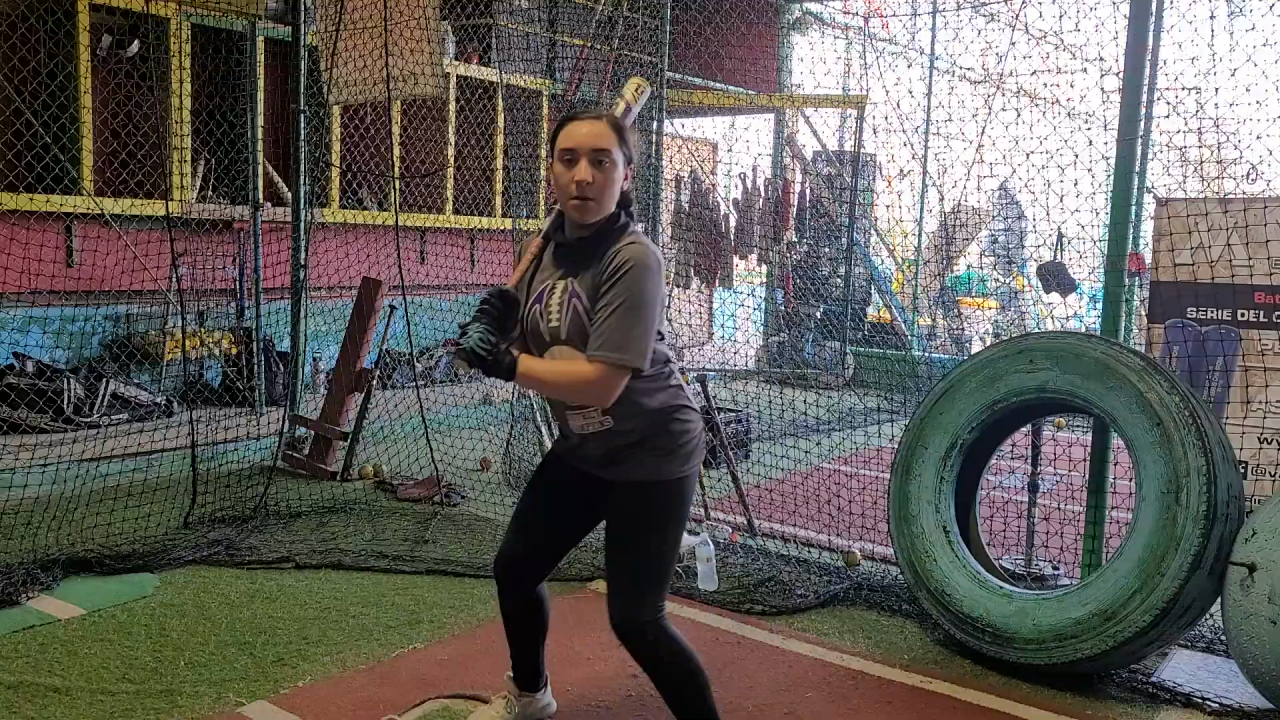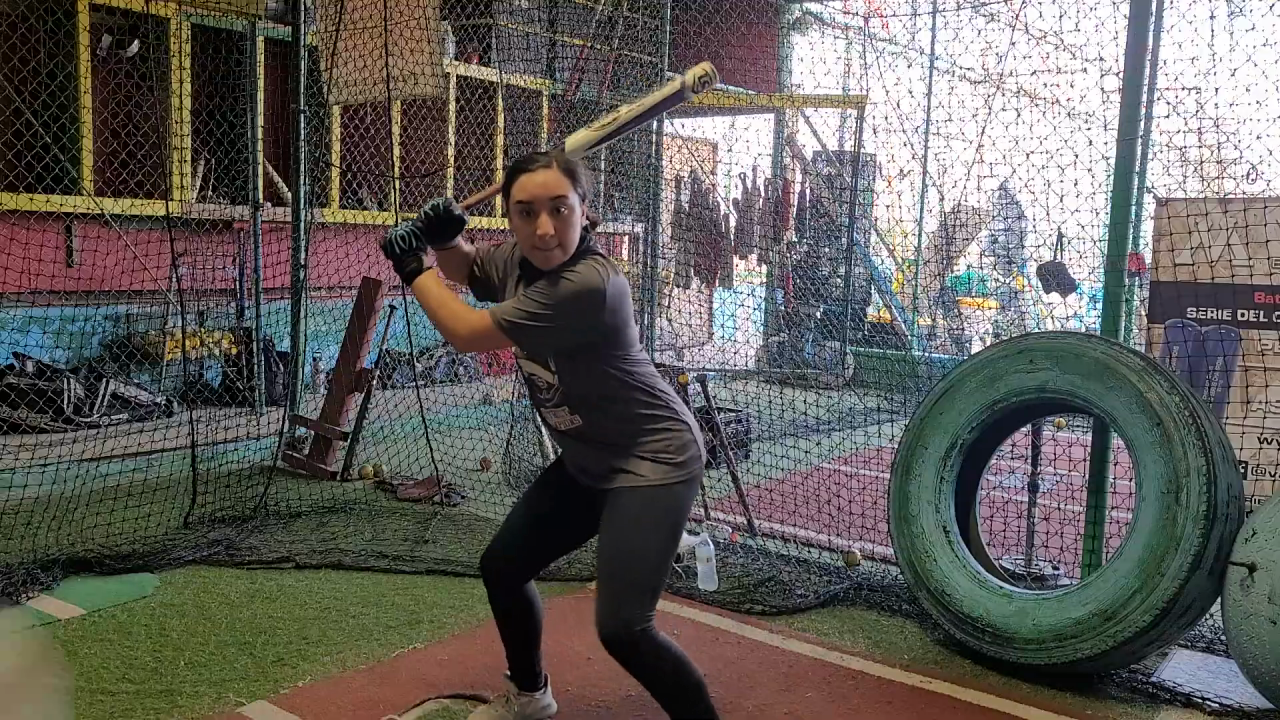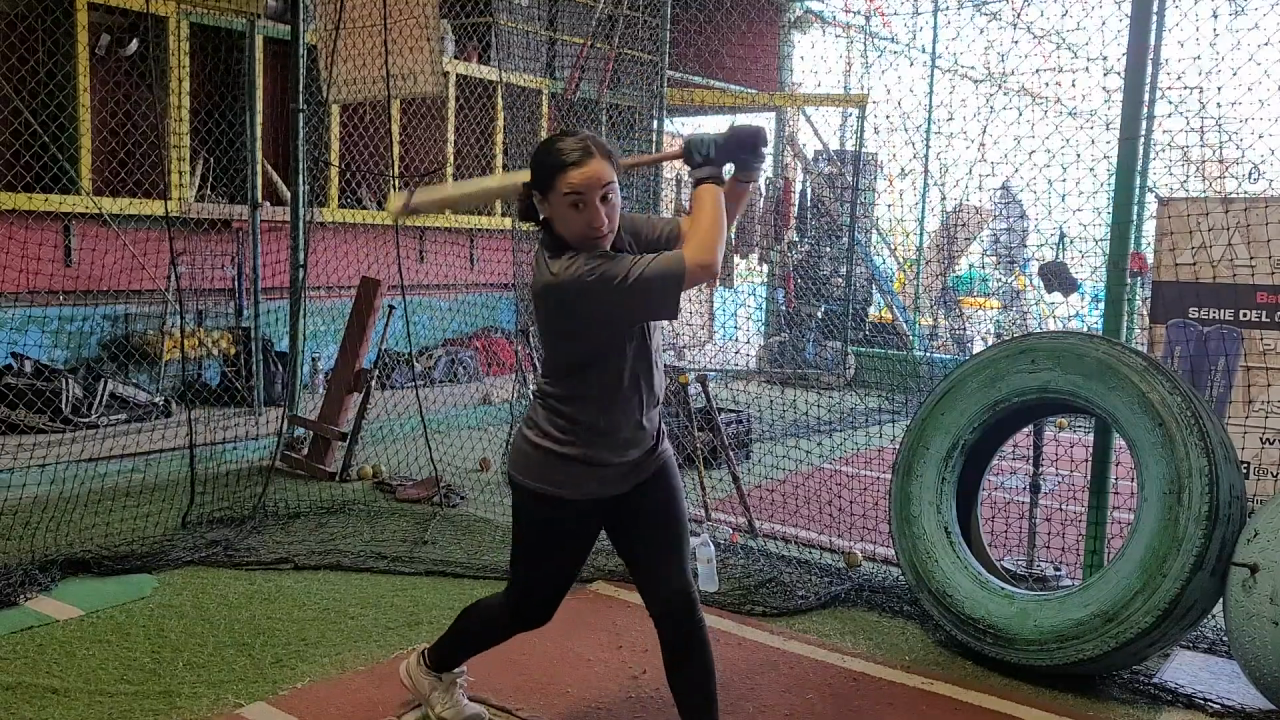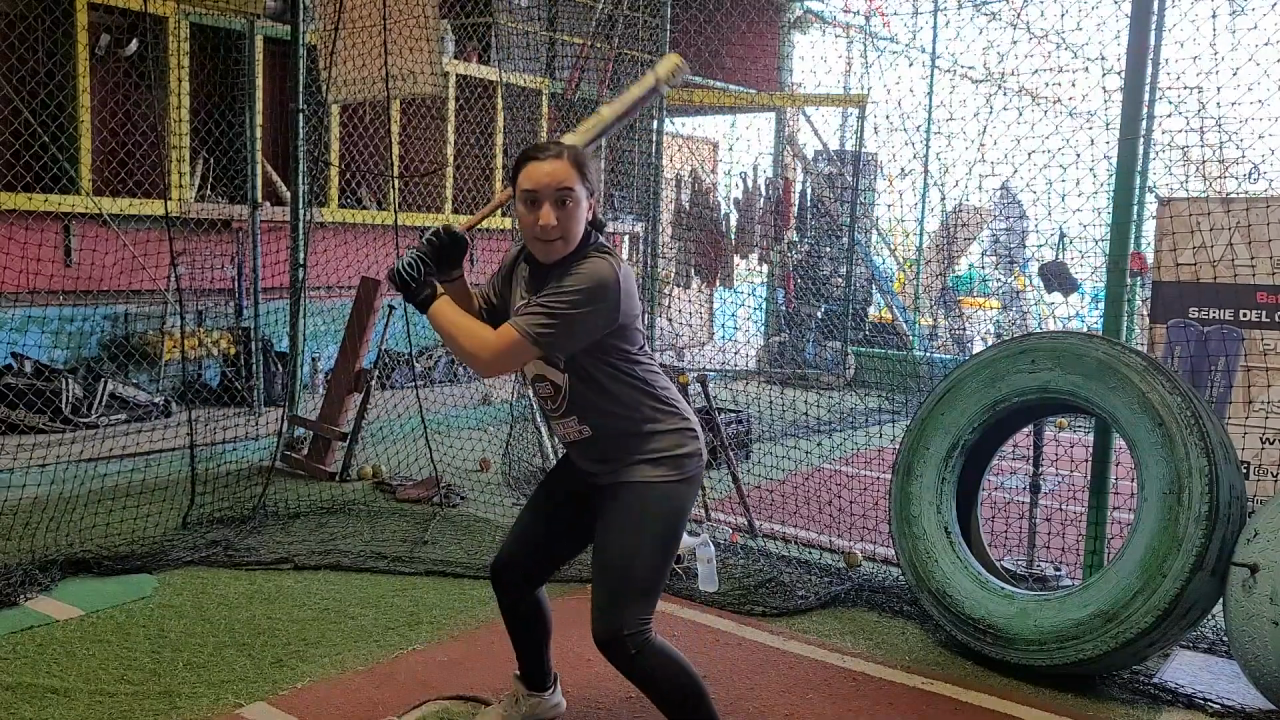
dt=1s
person 1, frame 1
left shoulder: (632, 261)
right shoulder: (548, 246)
left elbow: (601, 384)
right elbow: (537, 351)
left wrist: (505, 363)
right wrist: (501, 328)
left hip: (652, 454)
right hip: (579, 450)
left knee: (635, 619)
right knee: (515, 570)
person 1, frame 2
left shoulder: (589, 285)
right shoulder: (526, 262)
left elbow: (467, 332)
right elbow: (474, 277)
left wrist: (413, 263)
right wrist: (443, 240)
left hip: (654, 461)
right hip: (586, 462)
left knee: (621, 628)
right knee: (501, 569)
person 1, frame 3
left shoulder: (618, 231)
right shoulder: (564, 277)
left elbow: (700, 241)
right elbow: (701, 265)
left wrist: (742, 173)
right wrist: (709, 175)
left hip: (638, 455)
right hip: (561, 473)
left knee: (676, 603)
right knee: (529, 607)
right ankle: (431, 665)
person 1, frame 4
left shoulder: (598, 277)
right shoulder: (522, 262)
left elbow: (489, 355)
right elbow: (482, 319)
left wrist: (424, 294)
right wrist: (449, 271)
left hip: (654, 462)
right hip: (590, 460)
left knee: (620, 634)
right knee: (511, 573)
